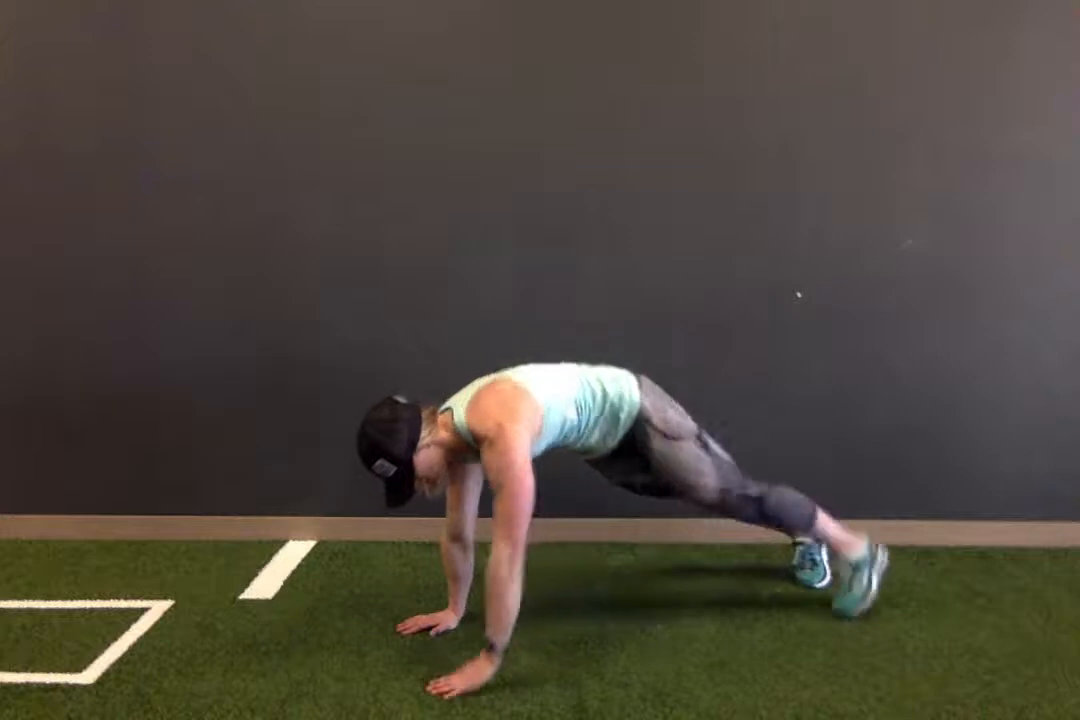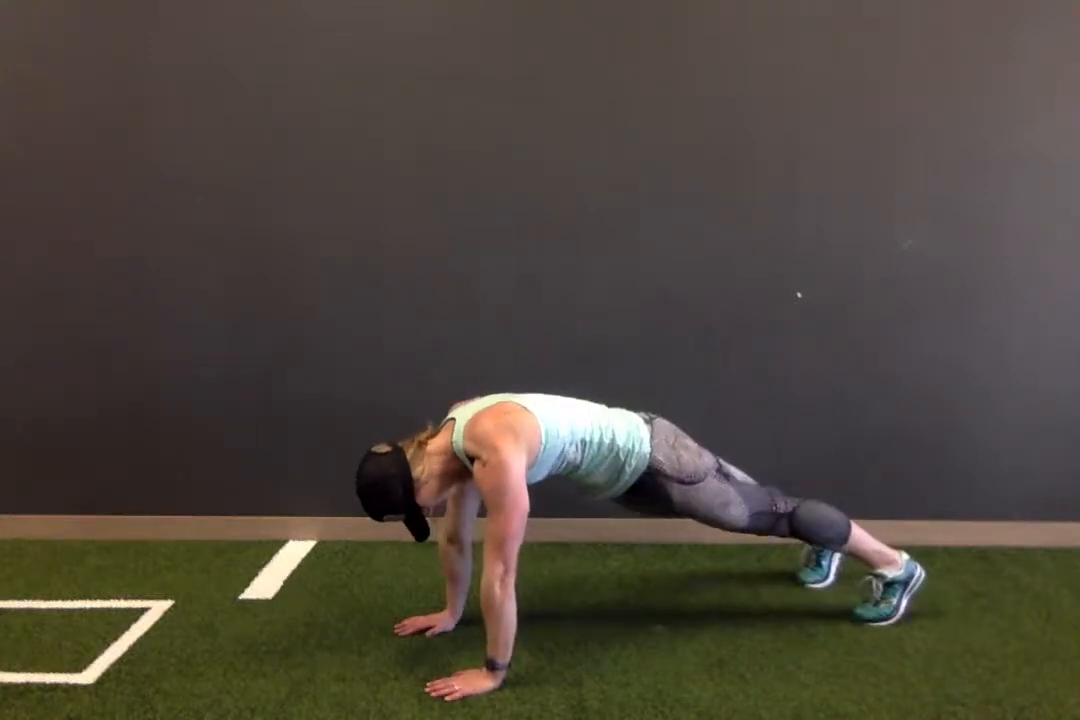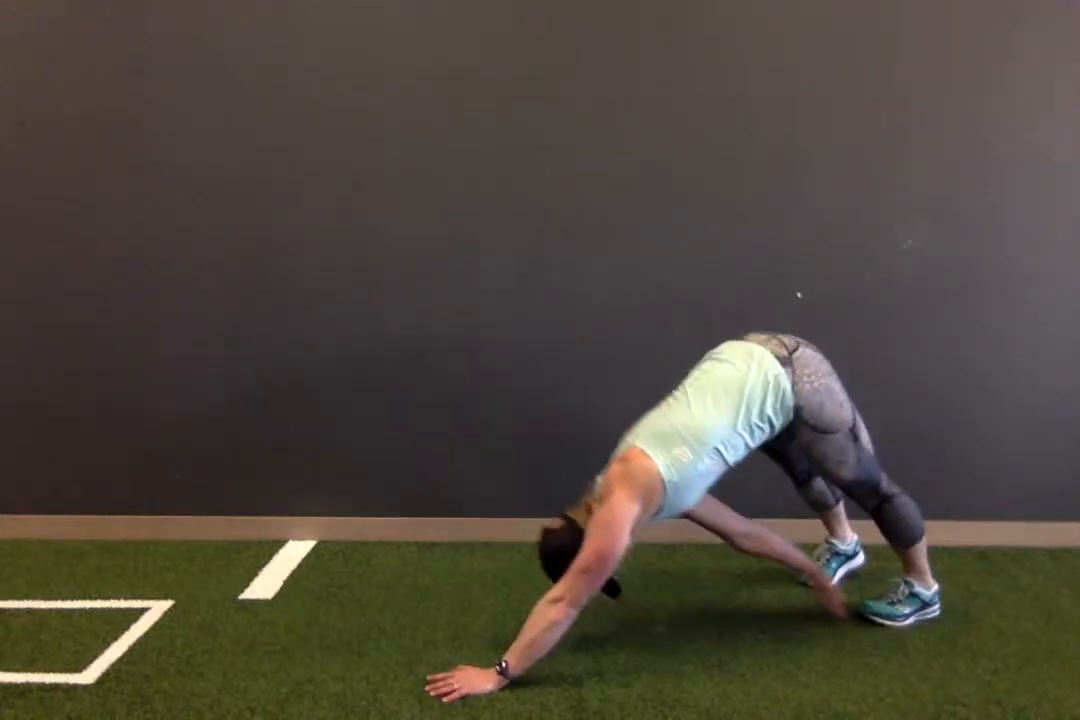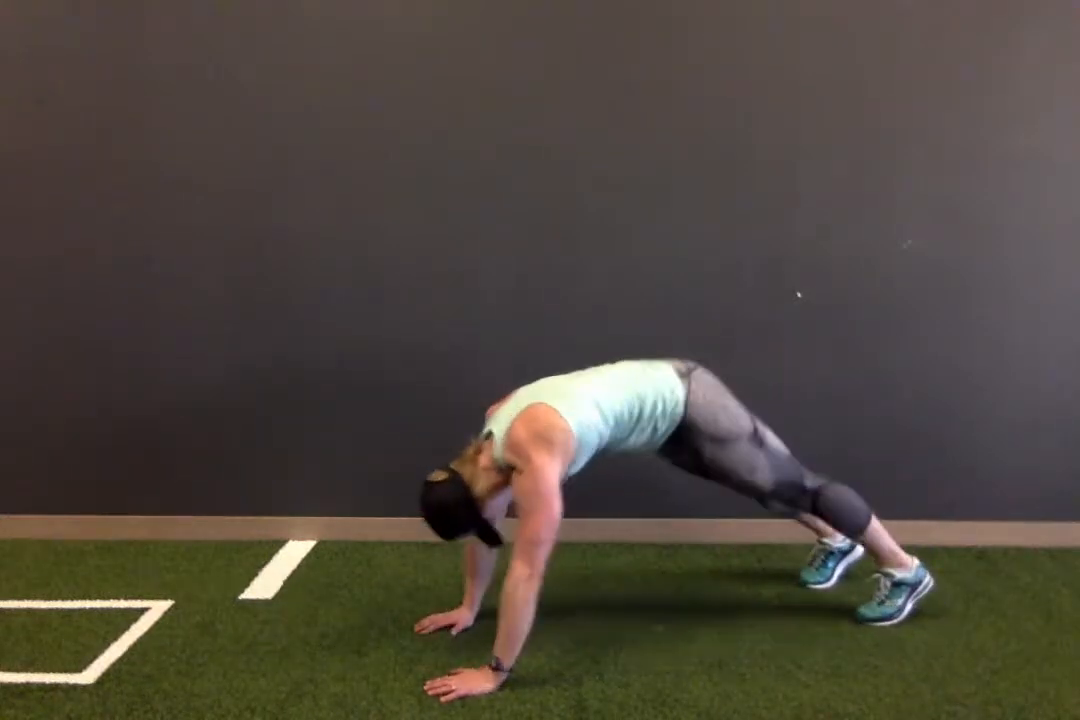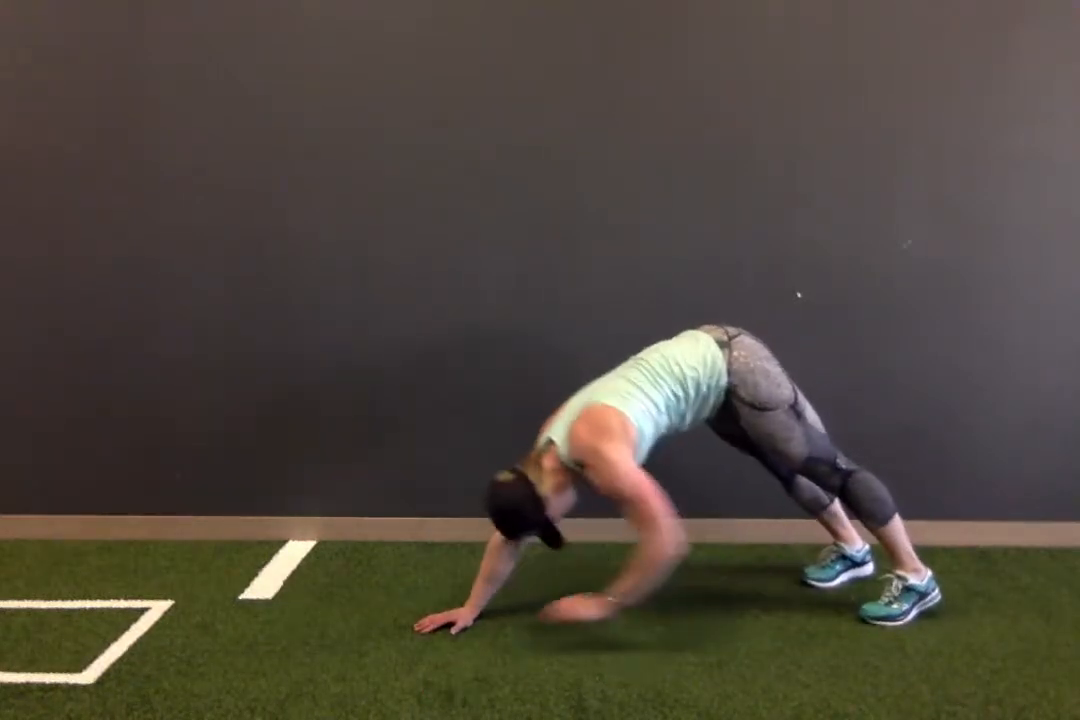
dt=1s
person 1, frame 1
left shoulder: (498, 429)
right shoulder: (454, 430)
left elbow: (510, 550)
right elbow: (457, 535)
left wrist: (490, 656)
right wrist: (453, 609)
left hip: (632, 409)
right hip: (604, 438)
left knee: (731, 492)
right knee: (700, 488)
left ankle: (857, 551)
right ankle: (807, 541)
person 1, frame 2
left shoulder: (494, 450)
right shoulder: (453, 436)
left elbow: (500, 571)
right elbow: (455, 536)
left wrist: (494, 670)
right wrist: (452, 612)
left hip: (646, 454)
right hip: (625, 465)
left knee: (761, 508)
right knee: (747, 504)
left ankle: (895, 568)
right ankle: (822, 546)
person 1, frame 3
left shoulder: (622, 504)
right shoulder: (637, 485)
left elbow: (563, 603)
right elbow: (733, 529)
left wrist: (497, 675)
right wrist: (807, 566)
left hip: (792, 379)
right hip: (754, 362)
left knee: (867, 484)
right knee: (798, 462)
left ankle: (922, 588)
right ankle: (842, 545)
person 1, frame 4
left shoulder: (534, 459)
right shoulder: (492, 436)
left elbow: (527, 573)
right elbow: (481, 524)
left wrist: (493, 671)
right wrist: (468, 608)
left hip: (684, 399)
right hip: (663, 397)
left knee: (794, 483)
right knee: (753, 477)
left ankle: (904, 571)
right ankle: (836, 543)
person 1, frame 5
left shoulder: (599, 454)
right shoulder: (546, 448)
left elbow: (668, 538)
right elbow: (509, 536)
left wrist: (608, 603)
right wrist: (471, 608)
left hip: (732, 366)
right hip: (710, 366)
left knee: (825, 465)
right knee: (781, 461)
left ankle: (915, 579)
right ankle: (851, 551)
